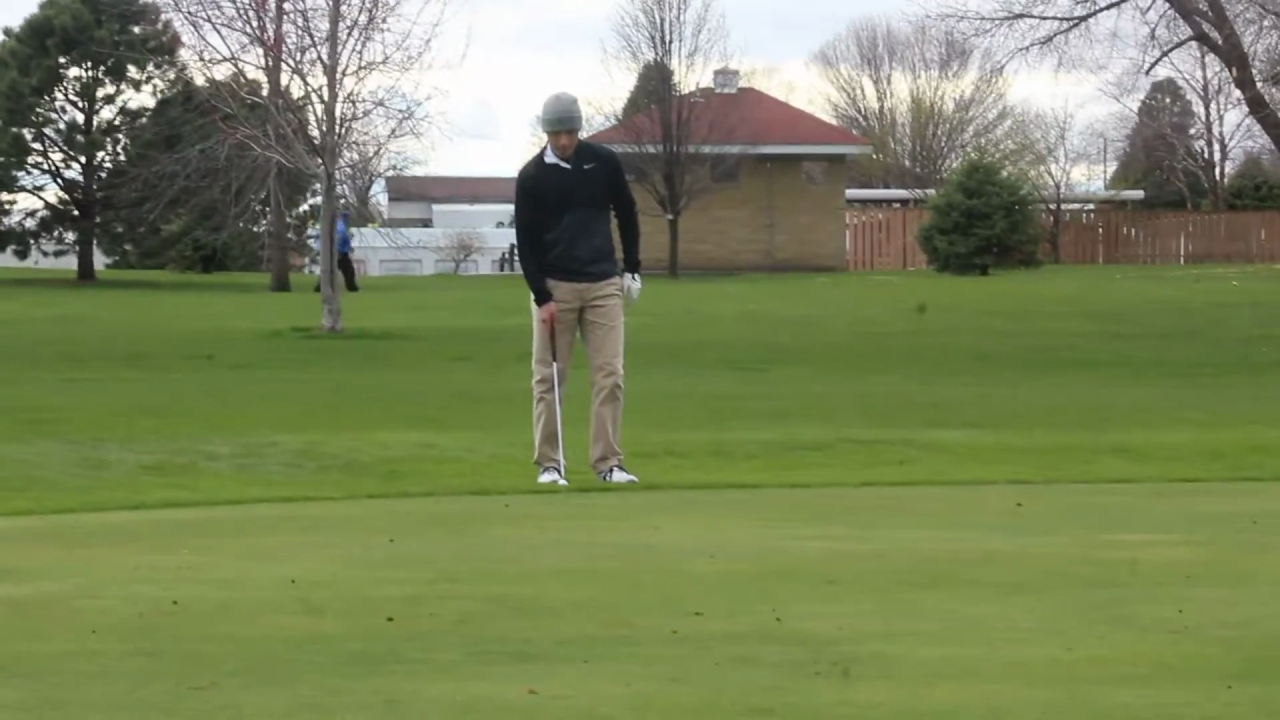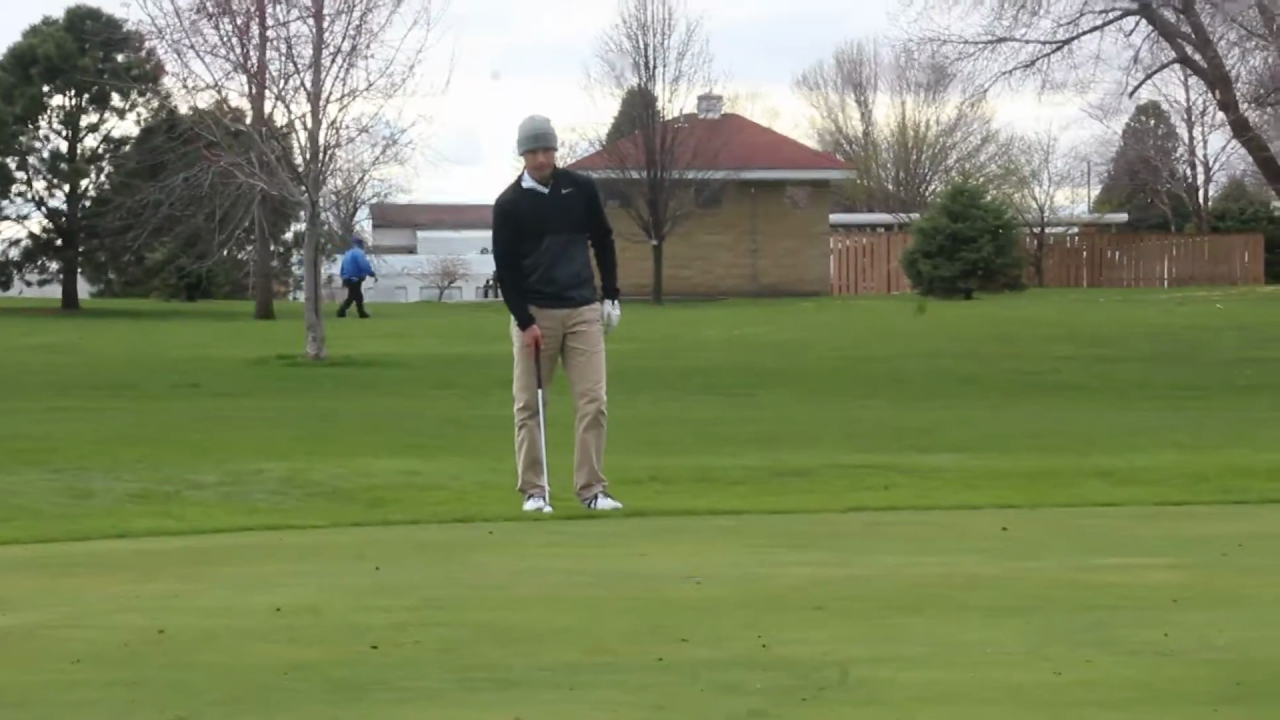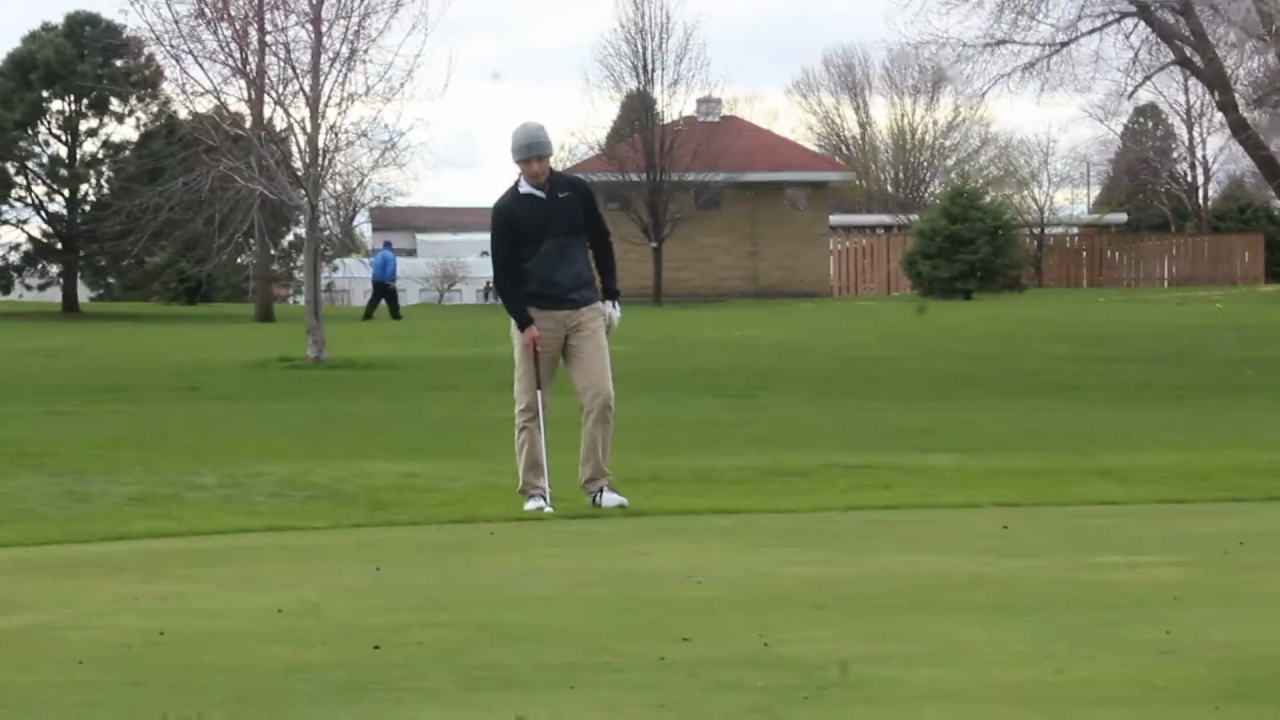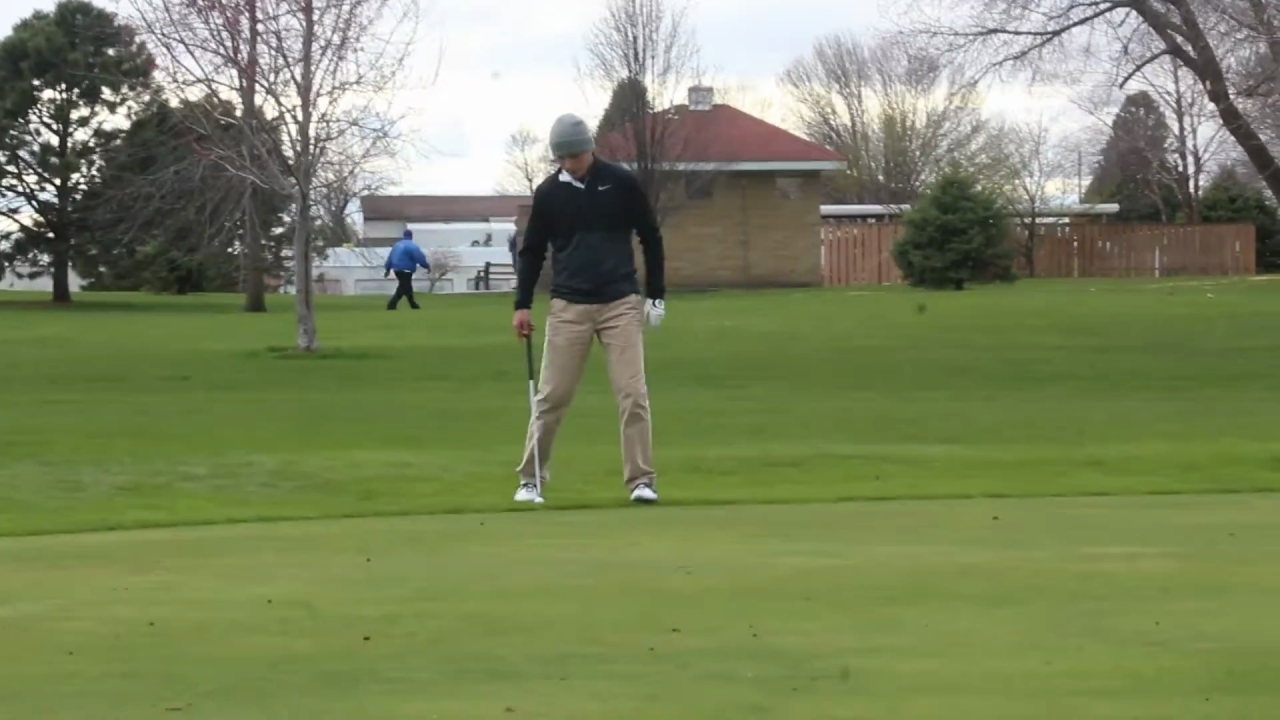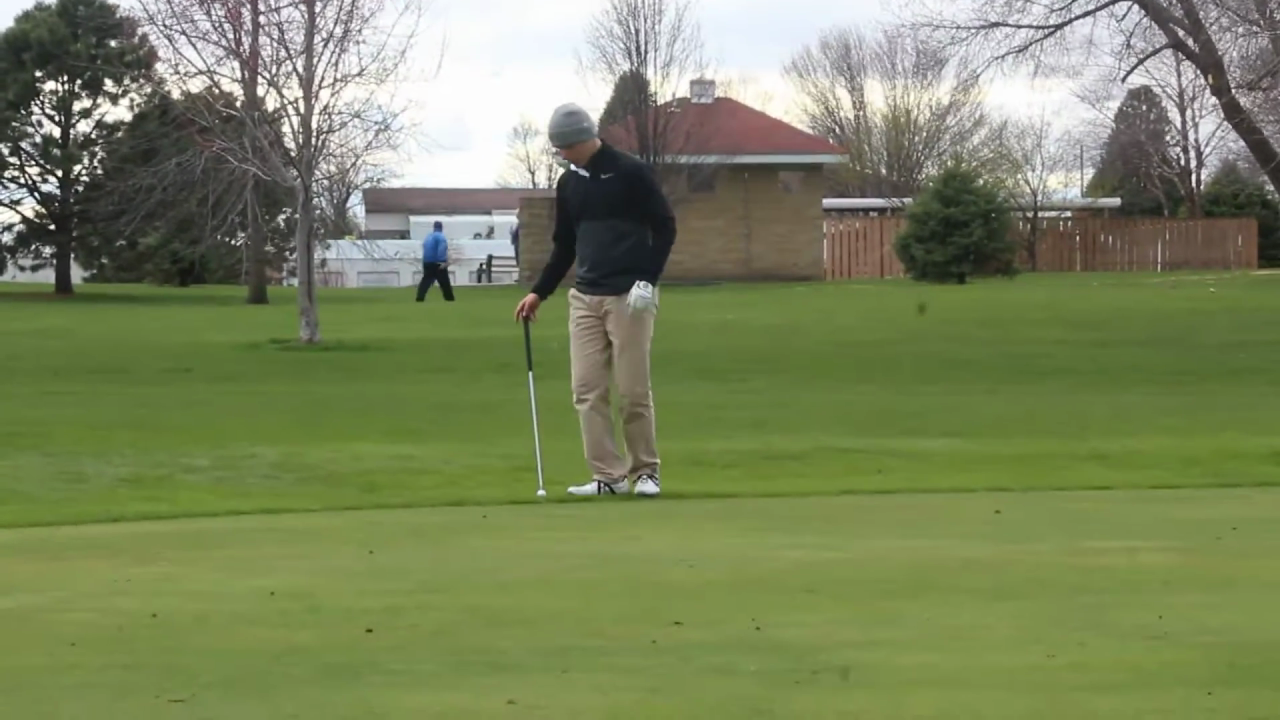
dt=0.5s
person 1, frame 1
left shoulder: (605, 161)
right shoulder: (531, 177)
left elbow: (627, 213)
right elbow: (526, 241)
left wrist: (632, 268)
right wrist: (541, 297)
left hip: (604, 284)
right hip: (554, 287)
left knee: (609, 375)
right knee: (547, 376)
left ankle: (608, 462)
right ankle: (548, 463)
person 1, frame 2
left shoulder: (581, 188)
right shoulder: (509, 203)
left elbow: (603, 241)
right elbow: (505, 268)
left wrist: (611, 295)
right wrist: (524, 320)
left hip: (584, 310)
right hip: (534, 314)
left knee: (592, 402)
right knee: (528, 405)
left ankle: (592, 488)
right ankle: (533, 490)
person 1, frame 3
left shoulder: (577, 191)
right shoulder: (507, 208)
left elbow: (601, 243)
right elbow: (503, 272)
left wrist: (611, 296)
right wrist: (523, 323)
left hip: (585, 310)
right hip: (535, 315)
left knee: (600, 396)
right knee: (529, 406)
left ankle: (597, 484)
right ankle: (534, 490)
person 1, frame 4
left shoulder: (622, 182)
right shoulder: (548, 193)
left elbow: (651, 238)
right elbow: (531, 252)
left wrist: (656, 294)
right wrist: (522, 304)
left hip: (620, 303)
right hip: (568, 306)
left knee: (632, 392)
right knee: (552, 395)
left ankle: (641, 479)
right ankle: (529, 478)
person 1, frame 5
left shoulder: (630, 170)
right shoulder: (568, 183)
left elbow: (664, 225)
left wrist: (647, 279)
right wrist: (539, 292)
left hip: (628, 295)
right hip: (584, 297)
left knee: (631, 387)
right knee: (587, 388)
left ankle: (645, 468)
right ankle: (609, 476)
